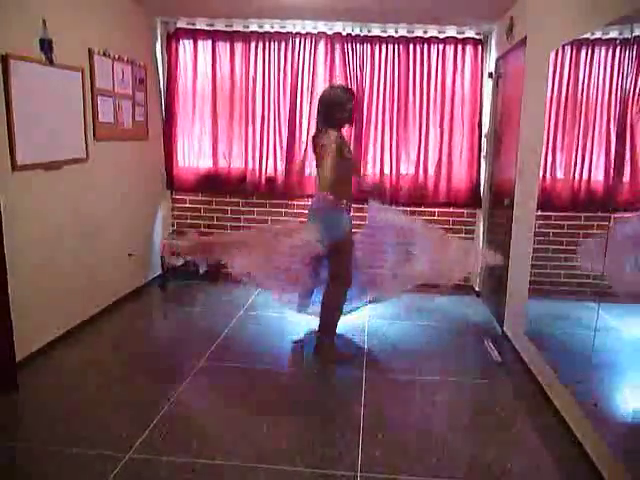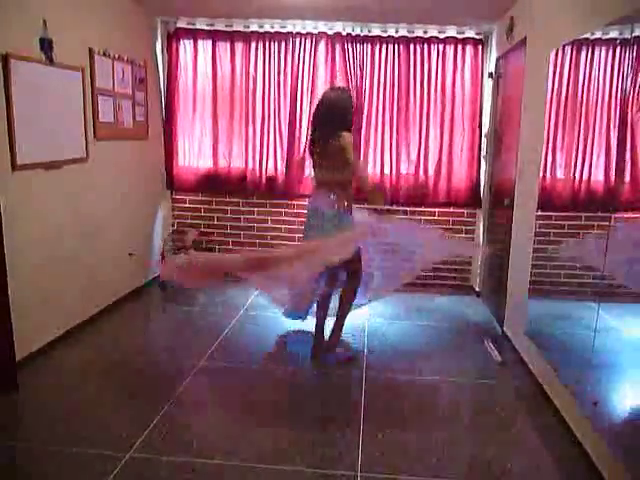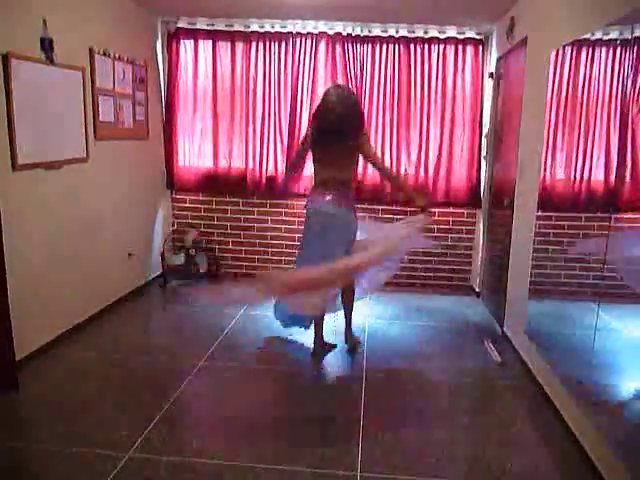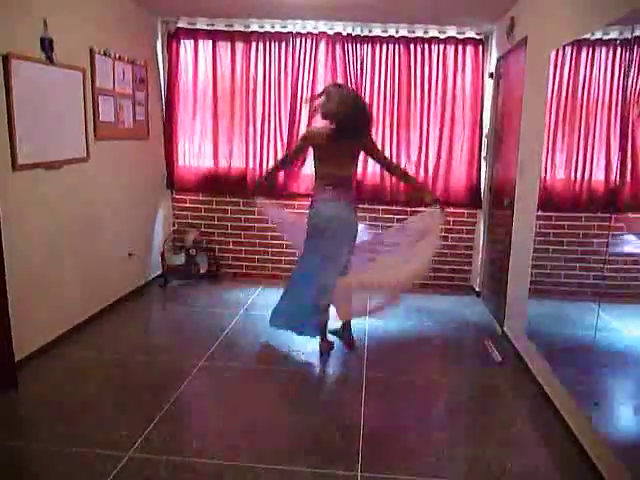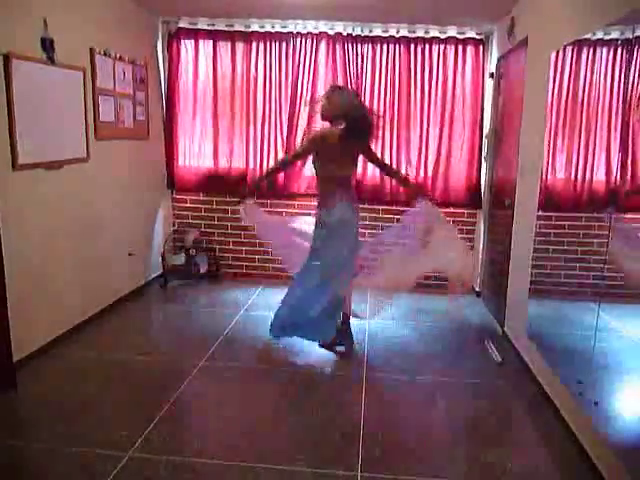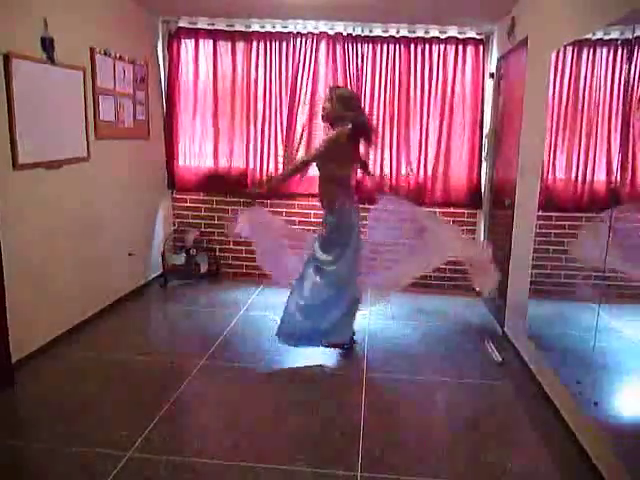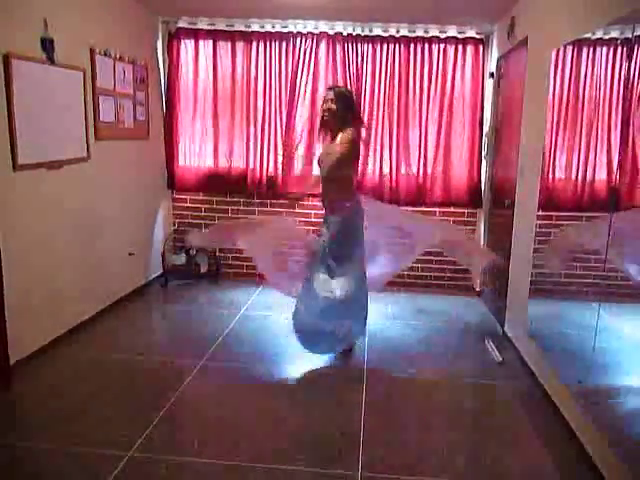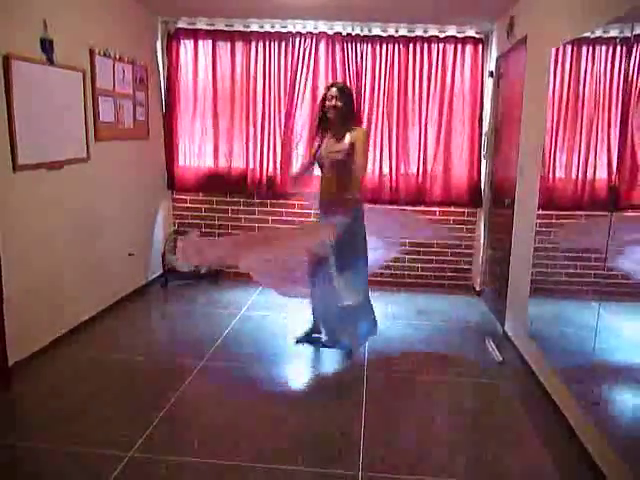
dt=0.1s
person 1, frame 1
left shoulder: (334, 136)
right shoulder: (333, 136)
left elbow: (345, 167)
right elbow: (326, 171)
right wrist: (328, 191)
left hip: (328, 208)
right hip: (332, 209)
left knee: (333, 275)
right knee: (342, 278)
left ankle: (322, 336)
right ankle: (326, 342)
person 1, frame 2
left shoulder: (318, 138)
right shoulder: (344, 138)
right elbow: (357, 172)
right wrist: (376, 198)
left hip: (317, 206)
right hip: (336, 210)
left knee: (329, 276)
right knee: (353, 275)
left ankle: (319, 340)
right ankle: (333, 341)
person 1, frame 3
left shoulder: (314, 135)
right shoulder: (357, 138)
left elbow: (295, 166)
right elbow: (383, 169)
left wrist: (285, 178)
right wrist: (414, 195)
left hip: (318, 206)
right hip: (344, 208)
left ankle: (319, 340)
right ankle: (349, 332)
person 1, frame 4
left shoulder: (315, 134)
right shoulder: (360, 137)
left elbow: (286, 161)
right elbow: (390, 166)
left wrist: (266, 178)
right wrist: (422, 190)
left hip: (322, 206)
right hip: (347, 207)
left knee: (317, 270)
right knee: (339, 269)
left ankle: (322, 337)
right ankle: (345, 330)
person 1, frame 5
left shoulder: (325, 134)
right shoulder: (357, 136)
left elbow: (288, 160)
right elbow: (384, 166)
left wrist: (258, 181)
right wrist: (412, 188)
left hip: (335, 208)
right hip: (345, 206)
left knee: (325, 270)
right knee: (338, 272)
left ankle: (342, 334)
right ankle: (343, 331)
person 1, frame 6
left shoulder: (340, 134)
right shoulder: (349, 135)
left elbow: (306, 161)
right elbow: (362, 165)
left wrist: (271, 184)
left hip: (339, 209)
right hip: (342, 207)
left knee: (335, 272)
right knee: (337, 271)
left ankle: (342, 334)
right ankle: (340, 329)
person 1, frame 7
left shoulder: (350, 135)
right shoulder: (330, 135)
left elbow: (331, 163)
left wrist: (313, 183)
left hip: (344, 210)
right hip: (333, 210)
left knee: (336, 272)
right knee: (322, 269)
left ankle: (343, 336)
right ankle: (325, 328)
person 1, frame 8
left shoulder: (357, 134)
right shoulder: (323, 134)
left elbow: (359, 163)
right elbow: (312, 161)
left wrist: (356, 190)
right wrist: (295, 178)
left hip: (346, 211)
right hip: (326, 209)
left knee: (340, 271)
right knee: (317, 268)
left ankle: (347, 335)
right ankle: (318, 325)
